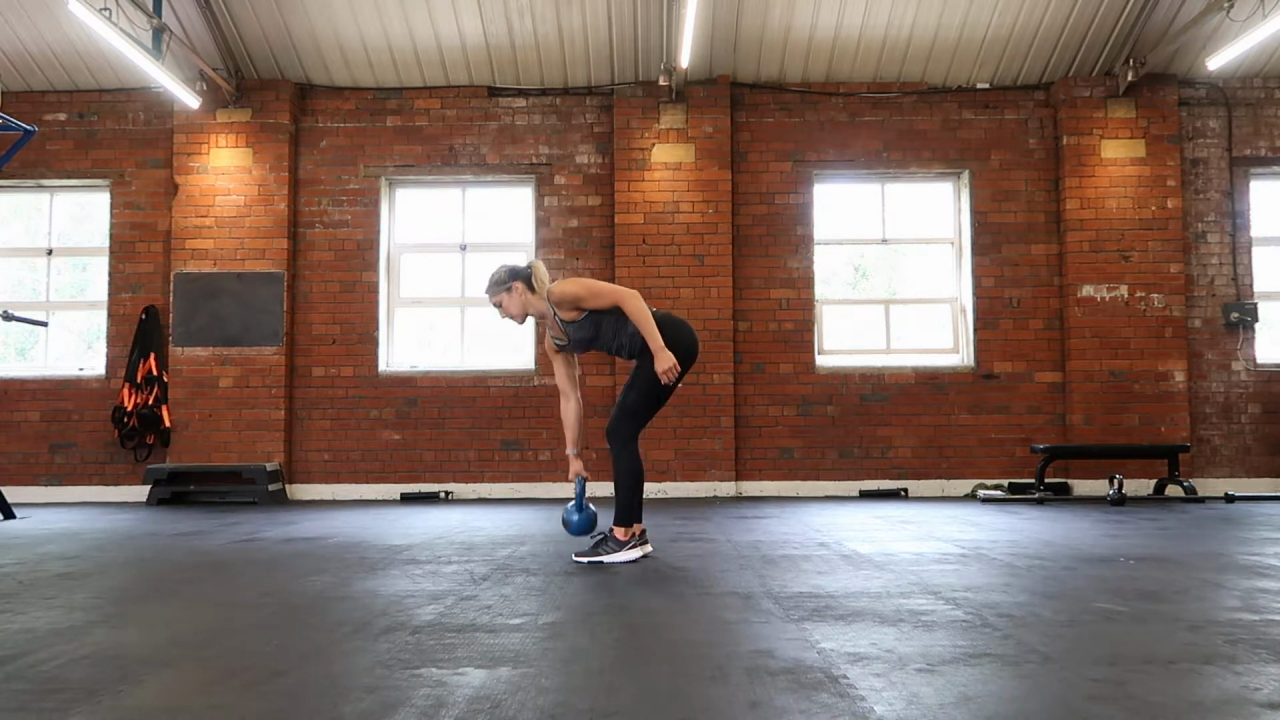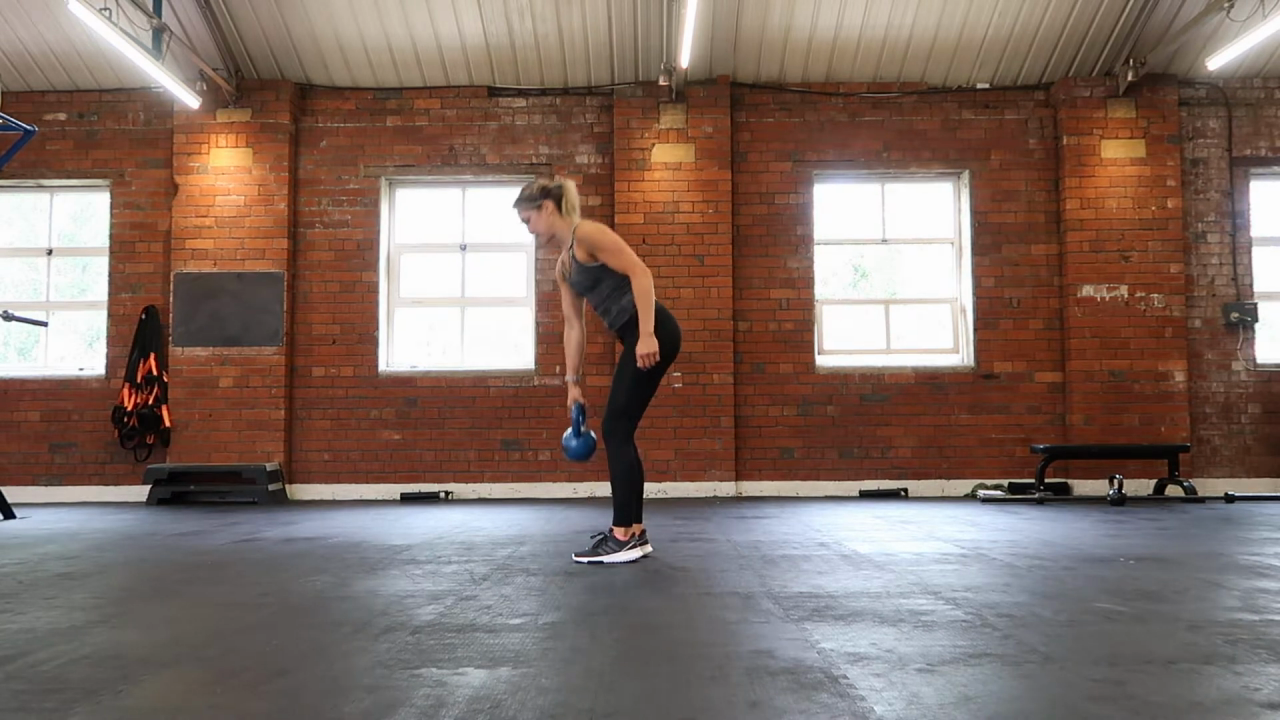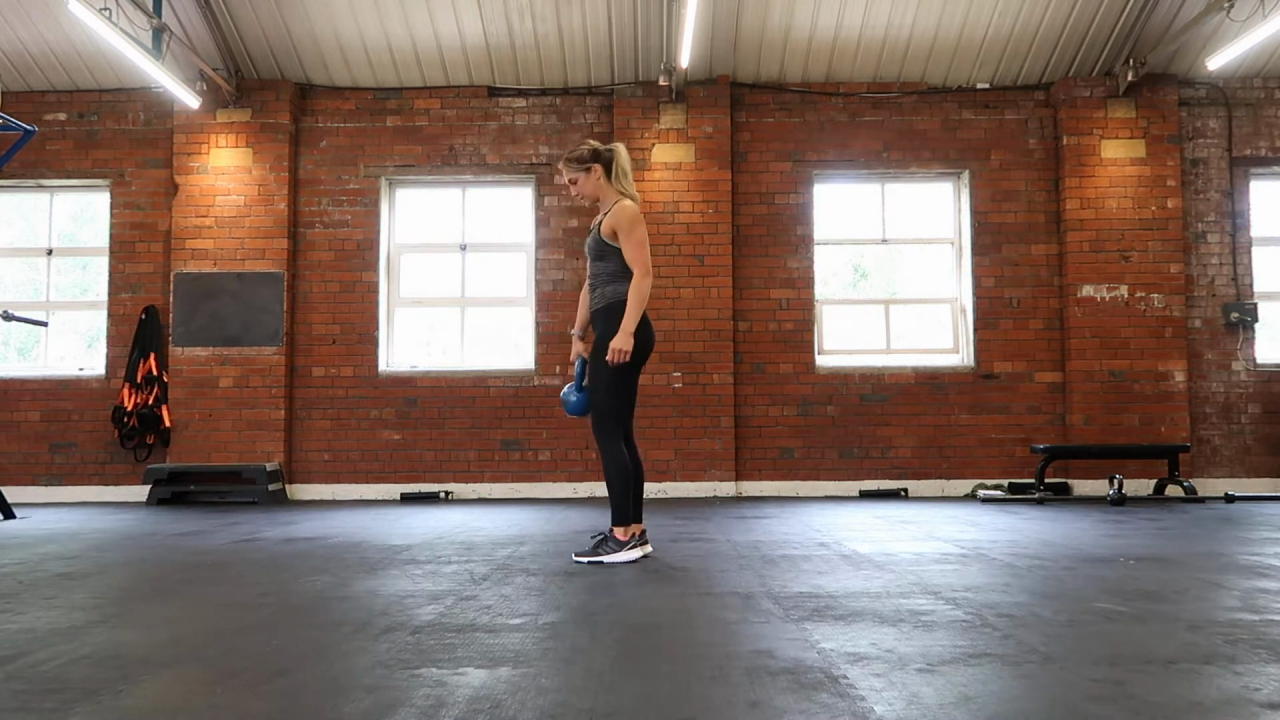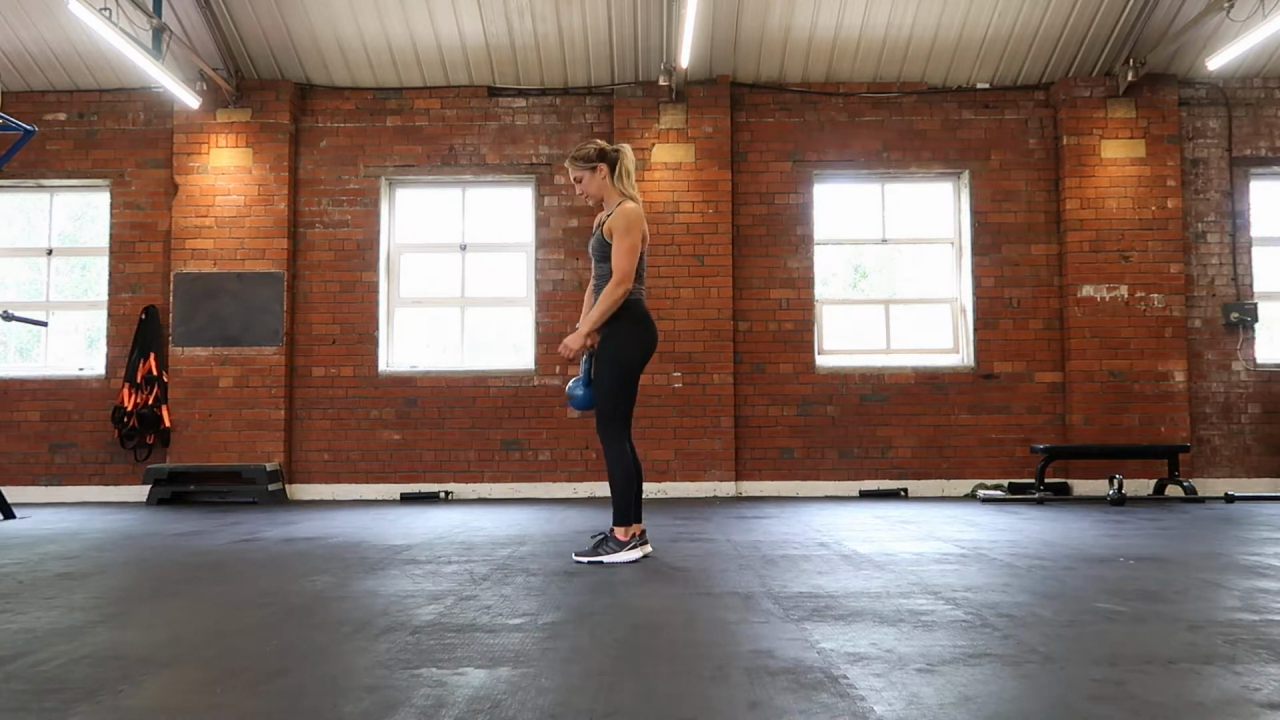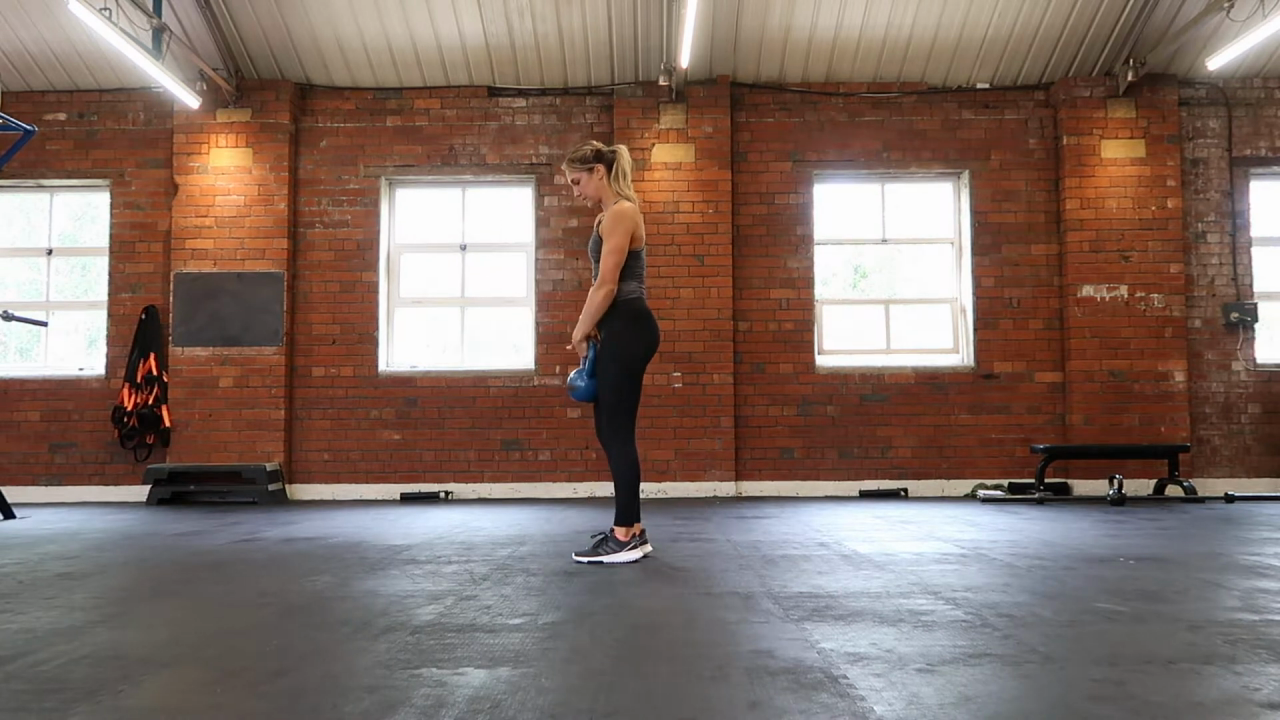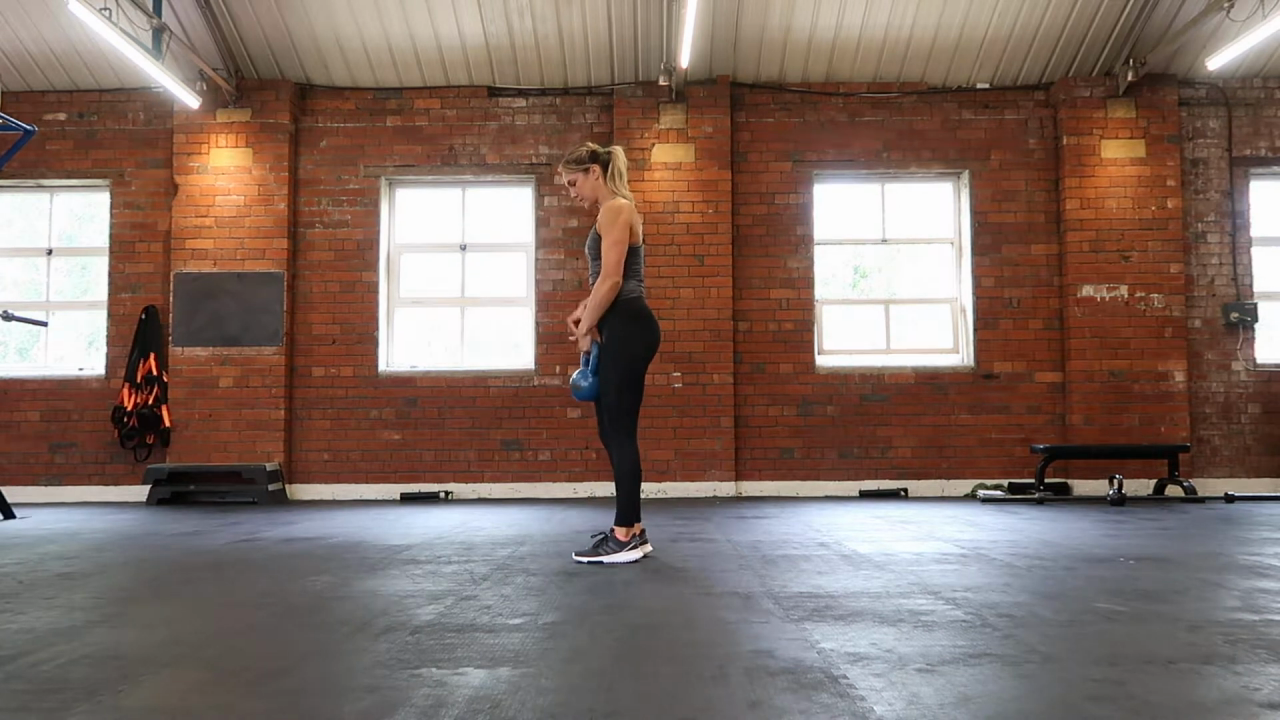
dt=0.3s
person 1, frame 1
left shoulder: (560, 294)
right shoulder: (553, 338)
left elbow: (629, 296)
right elbow: (569, 397)
left wrist: (660, 351)
right wrist: (573, 455)
left hip: (670, 340)
right hip: (654, 349)
left knee: (621, 432)
right knee: (620, 433)
left ankle: (624, 537)
right ankle: (634, 531)
person 1, frame 2
left shoulder: (589, 234)
right shoulder: (564, 264)
left elbow: (640, 275)
right elbow: (573, 325)
left wrist: (647, 336)
right wrist: (573, 382)
left hip: (652, 332)
right hip: (637, 338)
left knee: (616, 432)
right knee: (618, 434)
left ankle: (624, 537)
right ankle: (634, 532)
person 1, frame 3
left shoulder: (624, 211)
right shoulder: (601, 219)
left elbow: (642, 275)
left wrist: (625, 332)
right wrist: (578, 335)
left hip: (622, 331)
right hip: (610, 330)
left knee: (607, 431)
right knee: (618, 433)
left ankle: (623, 536)
right ankle: (634, 531)
person 1, frame 4
left shoulder: (626, 214)
right shoulder: (606, 218)
left elbow: (621, 285)
left wrist: (580, 333)
right wrist: (585, 329)
left hip: (627, 331)
right hip: (618, 333)
left knee: (612, 433)
right knee: (616, 433)
left ankle: (624, 538)
right ankle: (633, 531)
person 1, frame 5
left shoulder: (622, 213)
right shoulder: (606, 217)
left elbow: (609, 285)
left wrist: (580, 332)
right wrist: (585, 328)
left hip: (628, 330)
right hip: (618, 331)
left knee: (617, 432)
right knee: (609, 432)
left ankle: (625, 537)
right ankle: (632, 530)
person 1, frame 6
left shoulder: (615, 209)
right shoulder: (610, 213)
left elbow: (612, 279)
left wrist: (586, 326)
right wrist: (585, 312)
left hip: (628, 329)
right hip: (622, 329)
left knee: (619, 432)
right knee: (613, 431)
left ankle: (625, 537)
right ankle: (633, 530)
